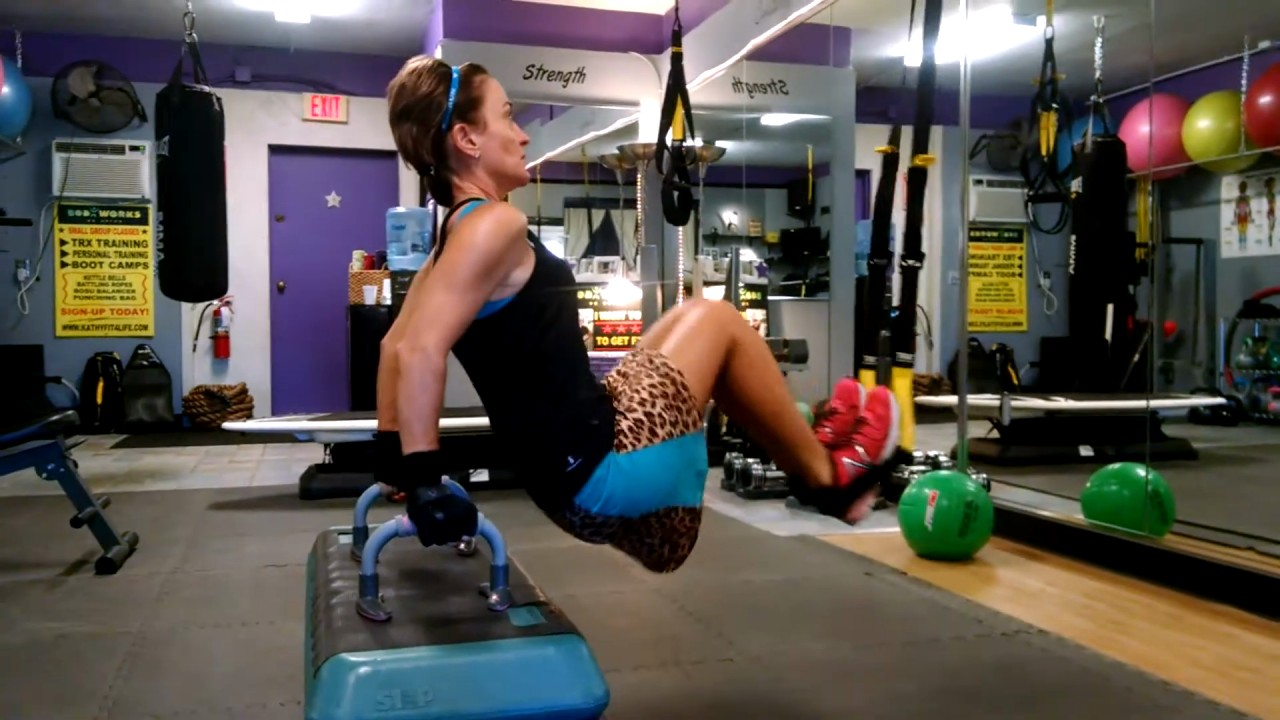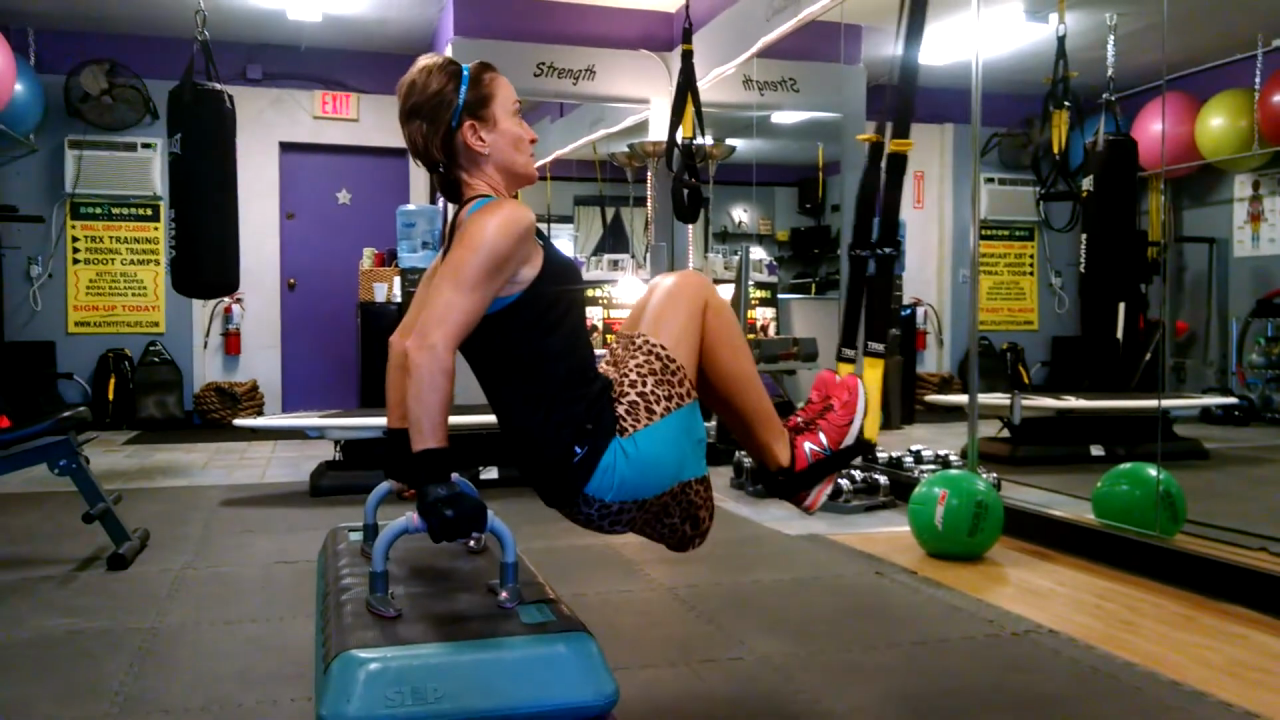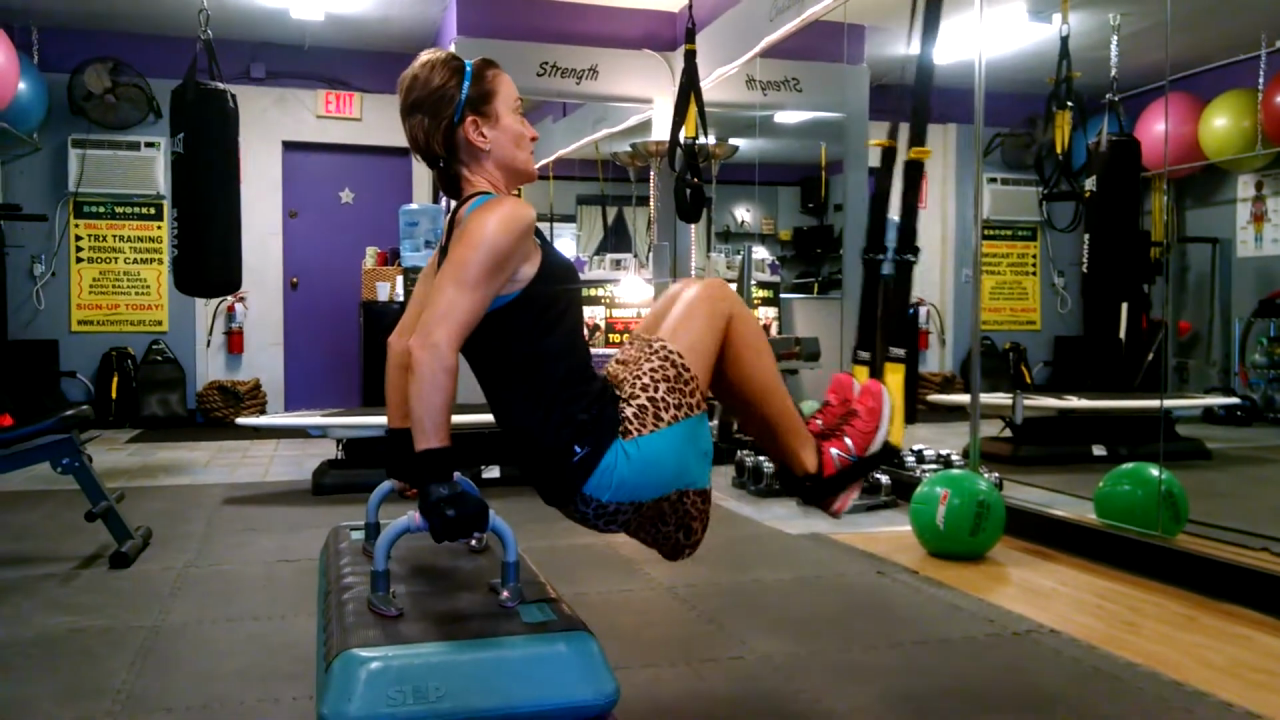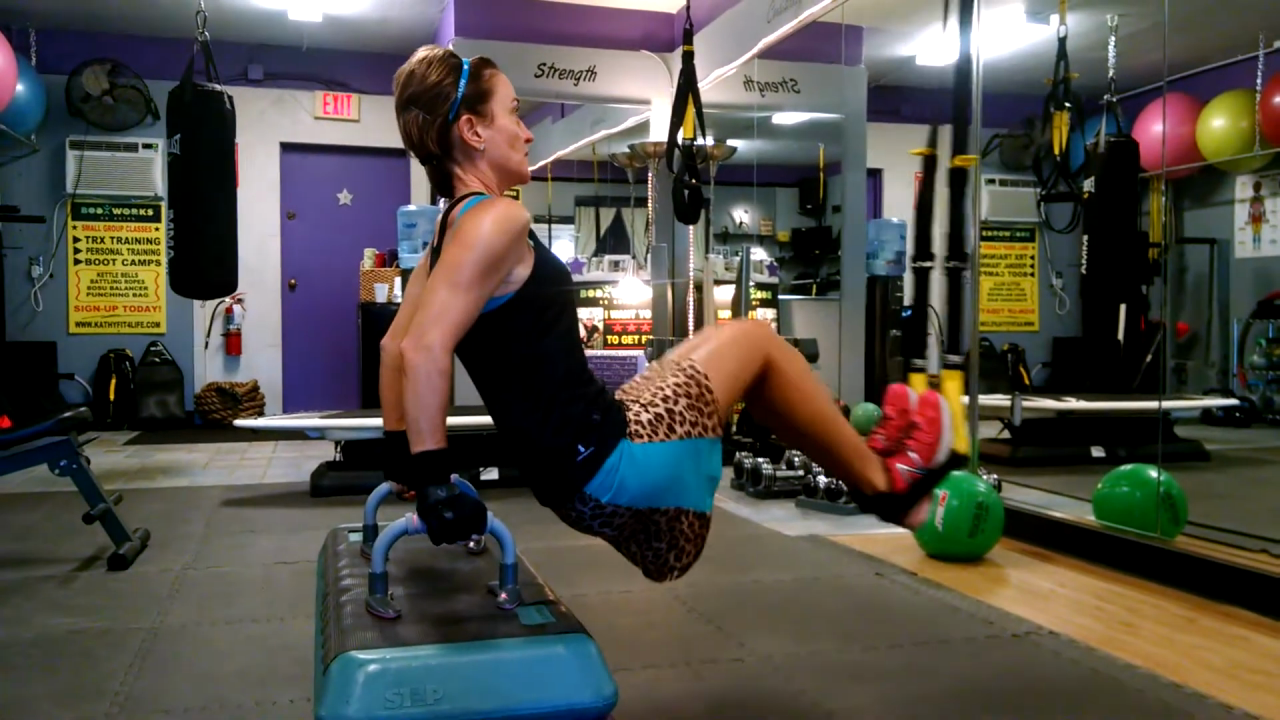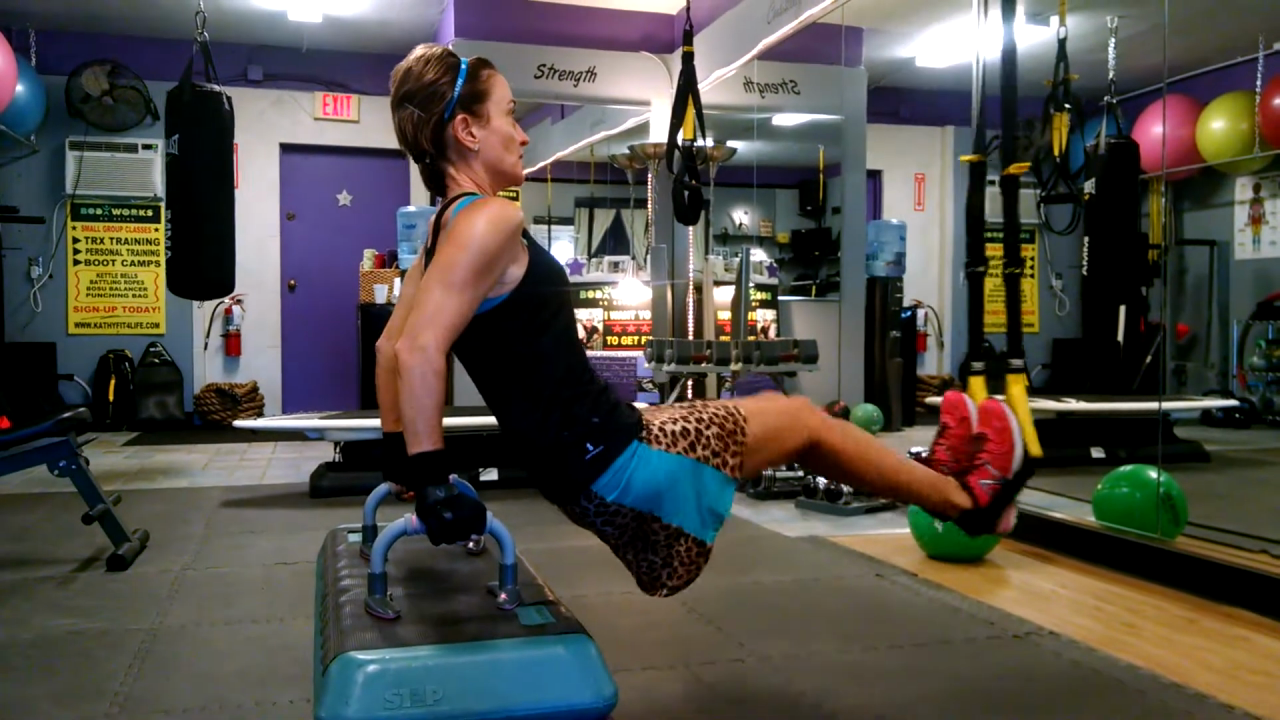
dt=0.2s
person 1, frame 1
left shoulder: (458, 232)
right shoulder: (495, 224)
left elbow: (394, 348)
right elbow: (418, 352)
left wrist: (396, 463)
right wrist: (425, 484)
left hip: (571, 468)
right hip: (599, 474)
left knee: (694, 322)
right knee: (714, 318)
left ankle: (811, 451)
right ankle: (826, 473)
person 1, frame 2
left shoulder: (467, 229)
right shoulder: (504, 222)
left elbow: (403, 345)
right elbow: (428, 349)
left wrist: (406, 462)
right wrist: (436, 482)
left hip: (574, 467)
right hip: (608, 469)
left knee: (676, 298)
right knee: (688, 290)
left ankle: (780, 442)
right ankle: (787, 459)
person 1, frame 3
left shoulder: (465, 227)
right shoulder: (503, 219)
left elbow: (402, 345)
right elbow: (432, 350)
left wrist: (407, 460)
right wrist: (437, 482)
left hip: (577, 465)
right hip: (608, 468)
left knee: (687, 301)
right knee: (712, 299)
left ankle: (803, 448)
right ankle: (811, 464)
person 1, frame 4
left shoulder: (456, 228)
right shoulder: (496, 220)
left elbow: (397, 348)
right elbow: (425, 353)
left wrist: (410, 465)
right wrist: (435, 484)
left hip: (576, 470)
right hip: (607, 473)
left knee: (731, 343)
right knee: (754, 339)
left ankle: (863, 461)
right ankle: (880, 479)
person 1, frame 5
left shoulder: (449, 229)
right shoulder: (489, 222)
left elbow: (392, 348)
right elbow: (419, 354)
left wrist: (407, 467)
right wrist: (433, 485)
left hip: (582, 468)
right hip: (614, 470)
left knee: (781, 416)
right knee: (799, 421)
left ankle: (933, 482)
right ankle: (961, 496)
